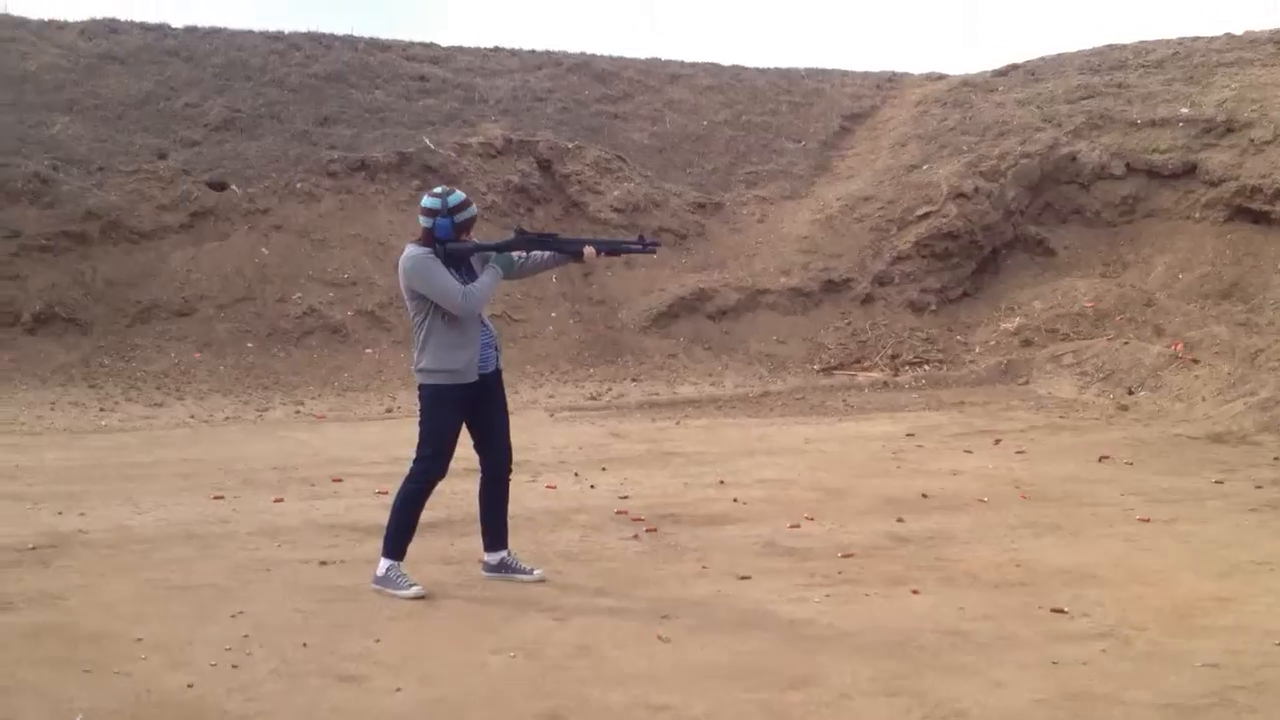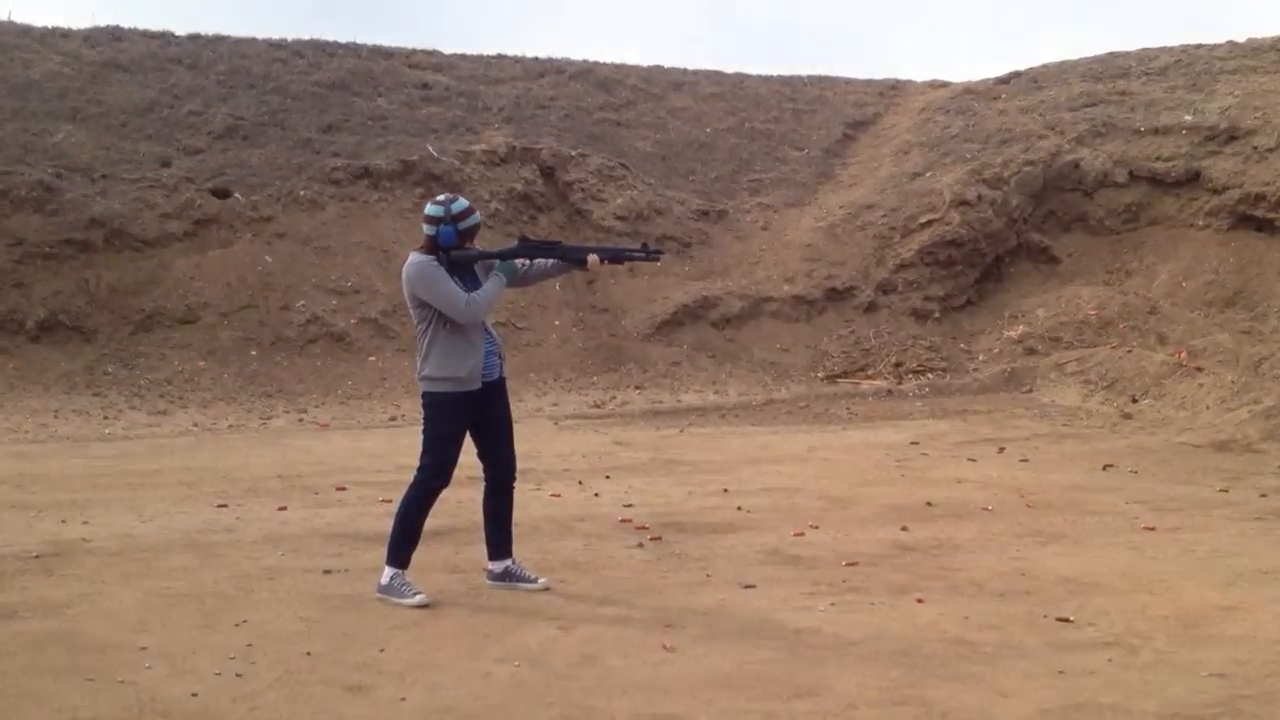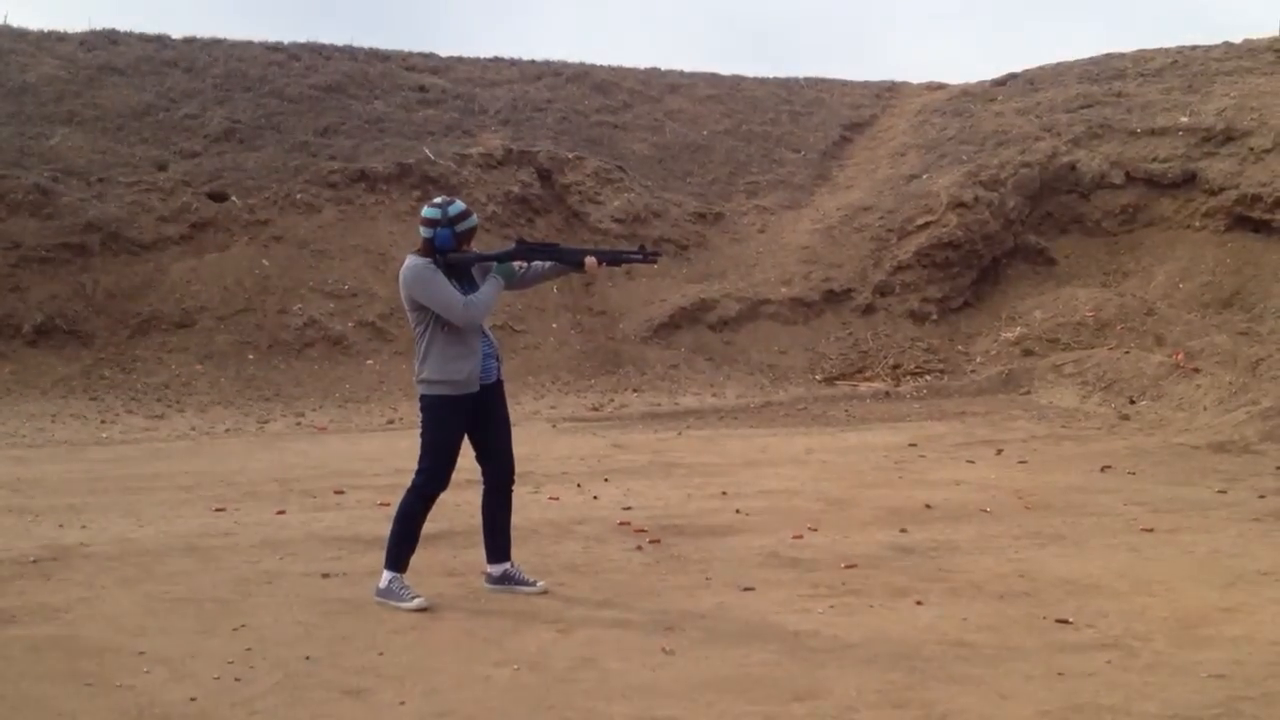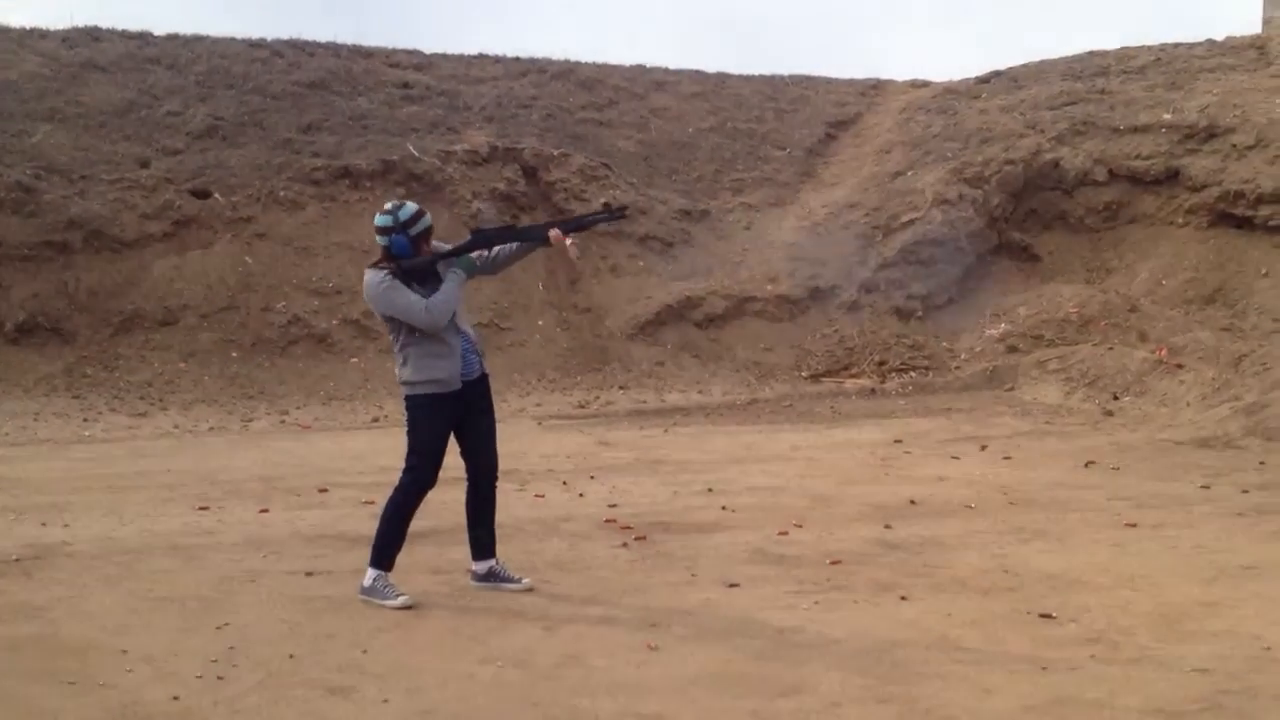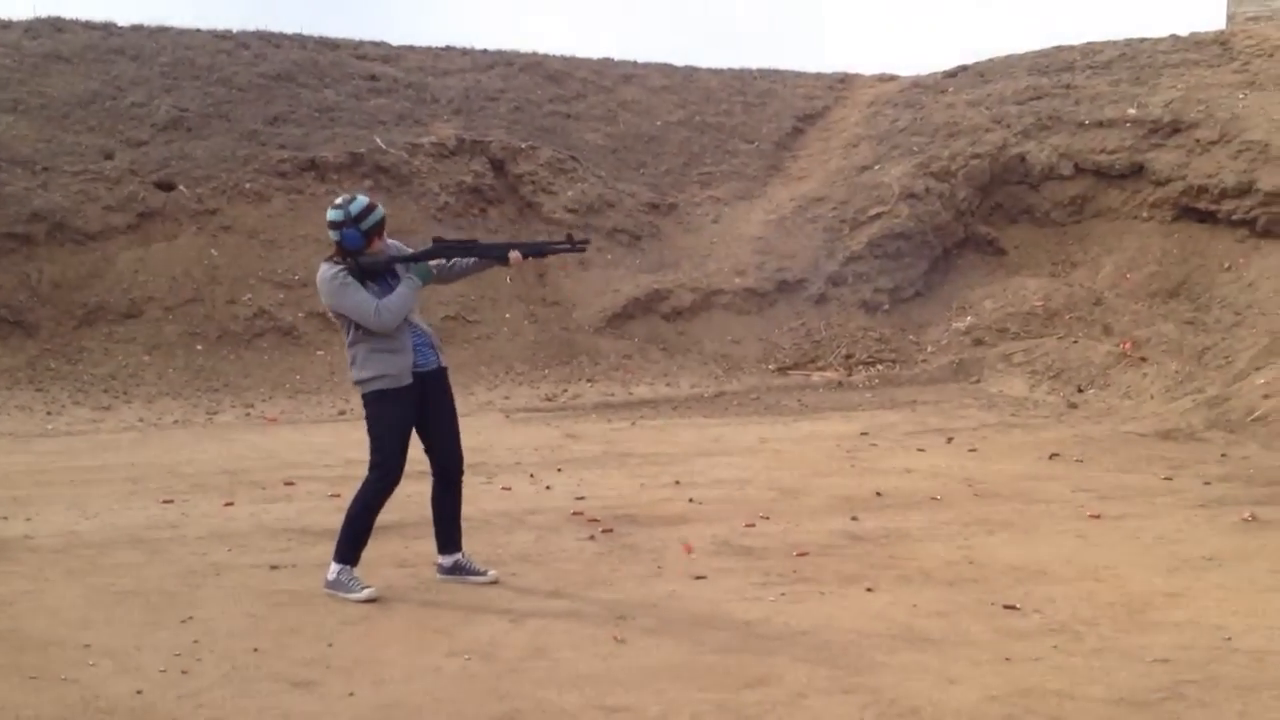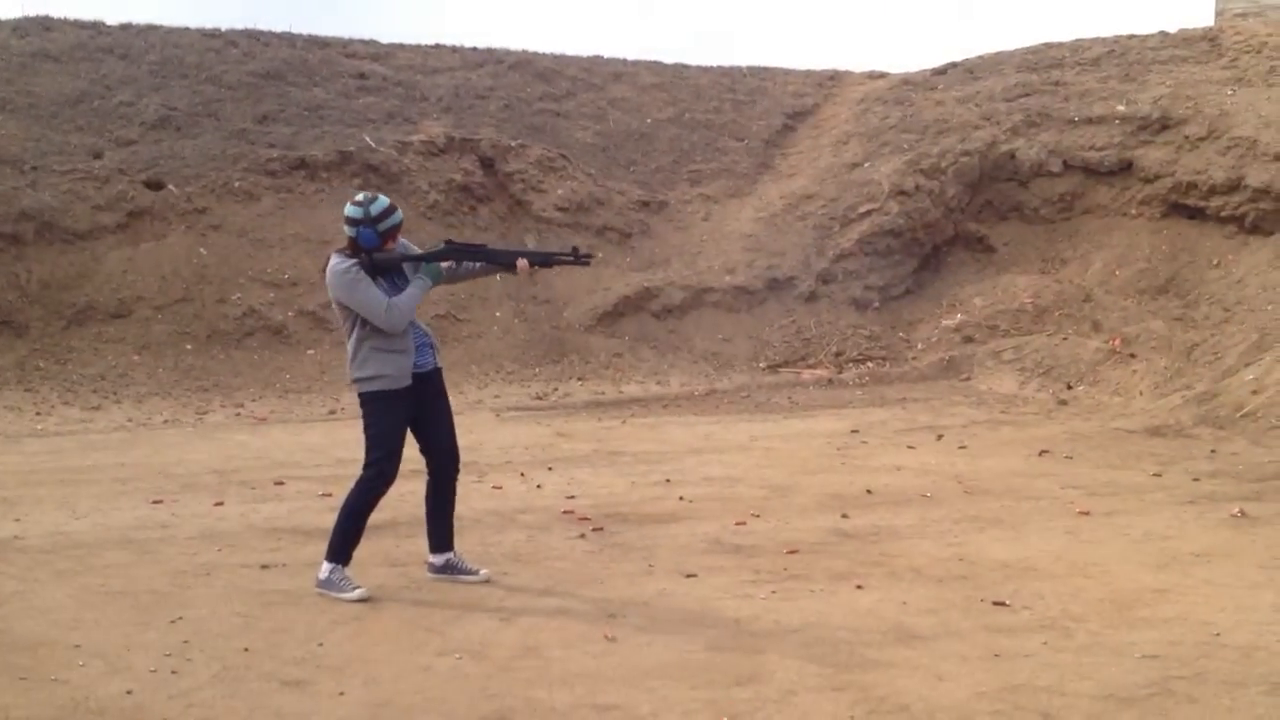
dt=0.4s
person 1, frame 1
left shoulder: (465, 252)
right shoulder: (417, 261)
left elbow: (518, 264)
right elbow: (465, 302)
left wrist: (573, 253)
right wrist: (494, 268)
left hip: (484, 374)
right hip: (444, 382)
left knee: (498, 463)
right knee: (428, 470)
left ankle: (497, 556)
right ankle: (388, 566)
person 1, frame 2
left shoulder: (470, 260)
right shoulder: (421, 269)
left elbow: (523, 272)
right elbow: (469, 310)
left wrist: (575, 261)
right wrist: (499, 276)
left hip: (488, 382)
right hip: (447, 390)
left knee: (502, 472)
right knee: (432, 478)
left ankle: (501, 565)
right ankle: (392, 575)
person 1, frame 3
left shoulder: (466, 263)
right shoulder: (418, 271)
left elbow: (520, 275)
right elbow: (467, 313)
left wrist: (572, 264)
right wrist: (496, 278)
left hip: (486, 384)
right hip: (445, 392)
left knee: (501, 474)
right knee: (430, 482)
left ankle: (500, 568)
right ankle: (390, 578)
person 1, frame 4
left shoulder: (433, 257)
right shoulder: (380, 282)
left elbow: (486, 262)
right elbow: (432, 315)
left wrist: (536, 241)
right wrist: (458, 274)
left hip: (471, 378)
right hip: (430, 389)
left knee: (484, 470)
right knee: (418, 479)
left ankle: (484, 565)
right ankle: (375, 576)
person 1, frame 5
left shoulder: (390, 252)
right shoulder: (333, 276)
left elbow: (442, 271)
right elbow: (381, 318)
left wrist: (495, 258)
right wrist: (414, 279)
left hip: (429, 371)
right hip: (386, 383)
left knee: (450, 465)
right knee: (385, 475)
left ankle: (450, 558)
right ankle: (340, 570)
person 1, frame 6
left shoulder: (396, 252)
right shoulder: (343, 270)
left elbow: (447, 271)
right elbow: (391, 317)
left wrist: (502, 263)
right wrist: (423, 280)
left hip: (423, 371)
right hip: (383, 381)
left knee: (446, 463)
right knee: (380, 474)
left ankle: (442, 557)
right ankle: (332, 569)
